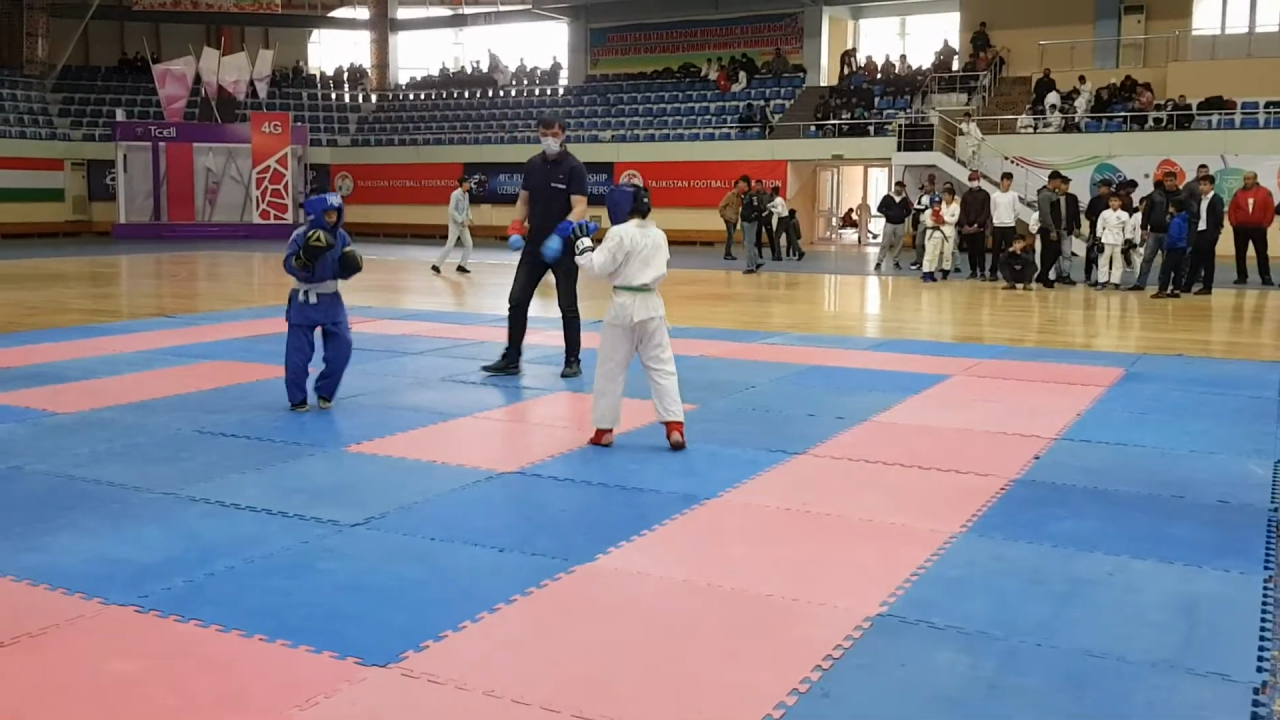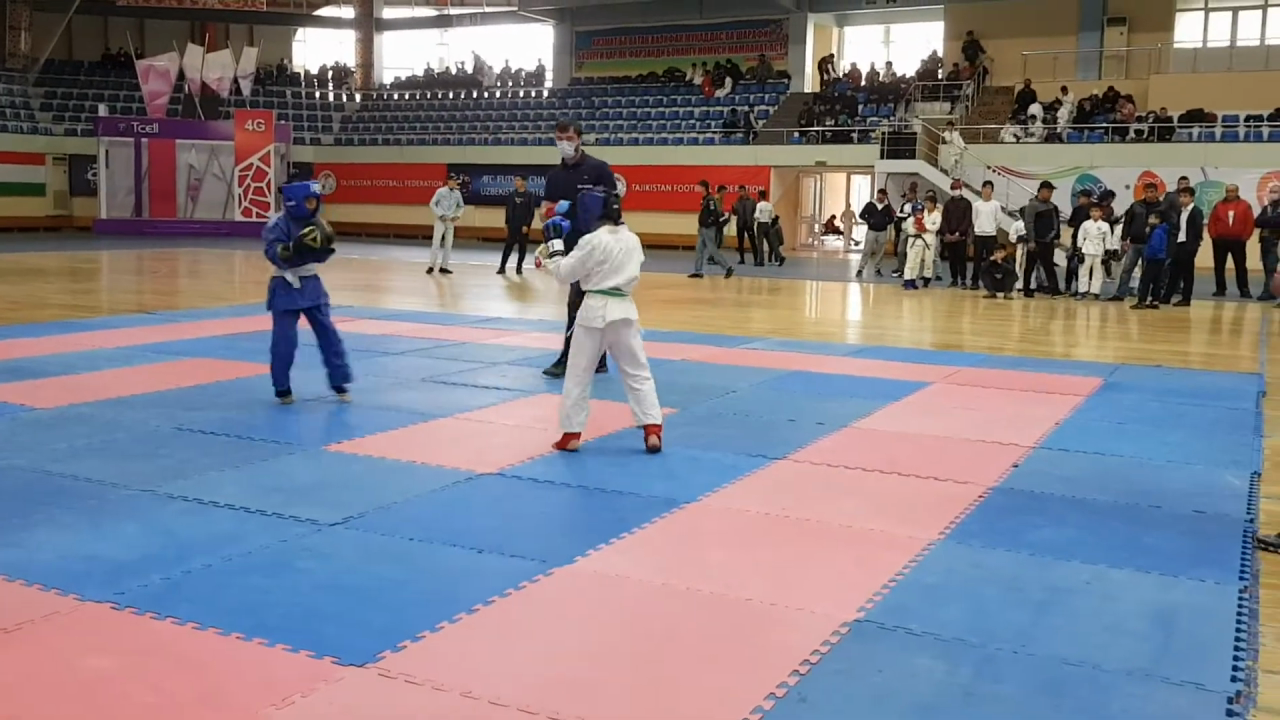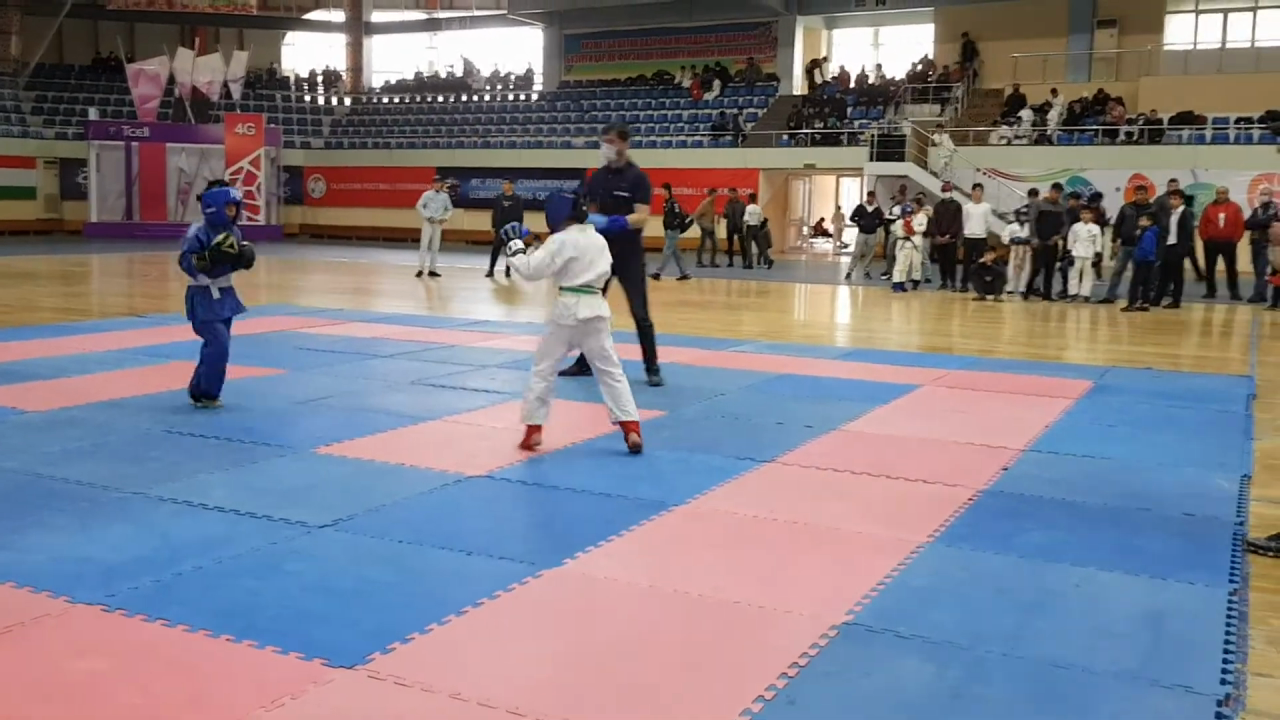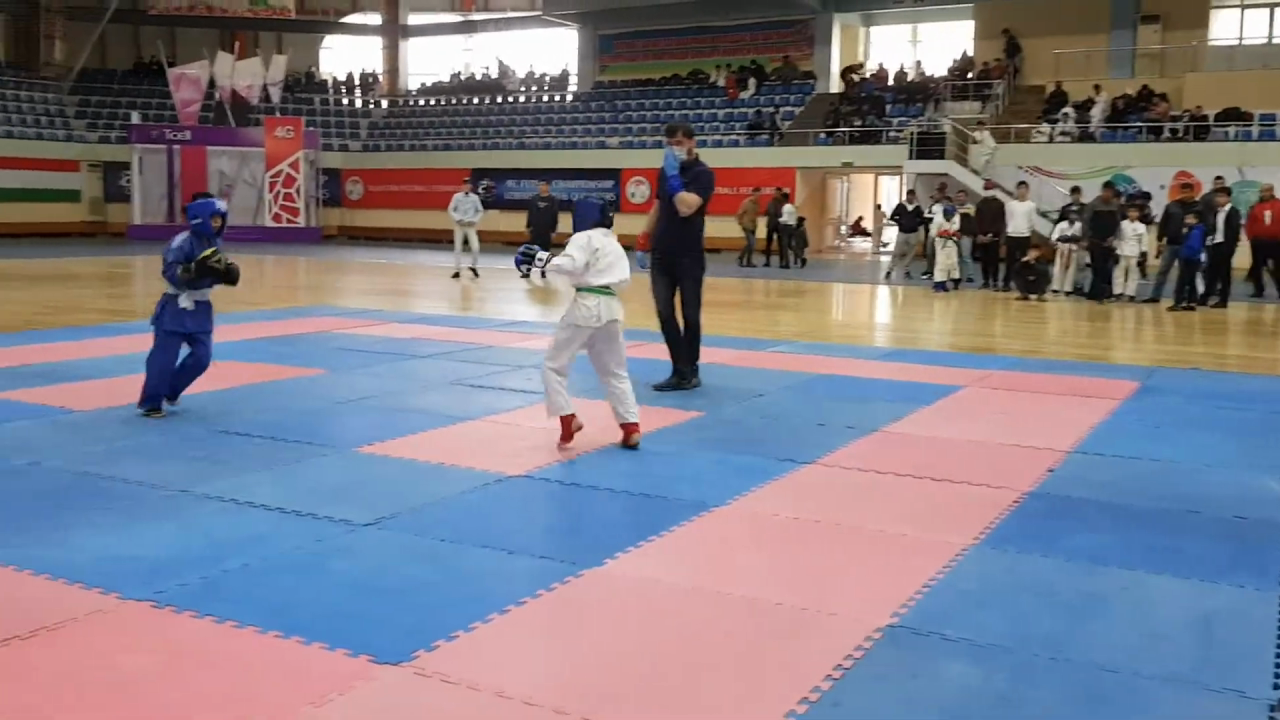
dt=0.5s
person 1, frame 1
left shoulder: (574, 167)
right shoulder: (532, 165)
left elbow: (580, 209)
right elbow: (524, 201)
left wrist: (559, 236)
right wrist: (515, 230)
left hip: (563, 246)
right hip: (534, 244)
left knee: (567, 306)
right knee: (517, 300)
left ankle: (573, 361)
right ankle: (511, 359)
person 1, frame 2
left shoulder: (598, 168)
right shoulder: (554, 175)
right elbow: (544, 212)
right wrist: (555, 211)
right hip: (571, 246)
left knee: (576, 303)
right knee: (580, 304)
left ankle: (565, 361)
right ankle: (597, 360)
person 1, frame 3
left shoulder: (637, 177)
right shoulder: (598, 176)
left elbow: (642, 217)
right elbow: (586, 209)
left wrist: (608, 223)
left hip: (629, 255)
left knee: (640, 314)
left ankle: (652, 368)
right ankle: (585, 361)
person 1, frame 4
left shoulder: (703, 174)
right shoulder: (665, 172)
left elbow: (686, 208)
left wrist: (673, 176)
right wrist: (644, 244)
left hip: (689, 256)
right hip: (661, 254)
left knee: (691, 317)
right knee: (665, 315)
left ankle: (692, 369)
right ankle: (681, 373)
person 2, frame 1
left shoulder: (619, 234)
right shoulder: (659, 236)
left elbow: (598, 267)
left wrist: (583, 245)
left hip: (624, 307)
right hip: (651, 306)
left knee: (610, 371)
right knee: (662, 369)
left ankle: (604, 430)
right ankle: (674, 428)
person 2, frame 2
left shoulder: (591, 241)
right shoulder: (632, 240)
left elbow: (564, 273)
left wrist: (555, 246)
left hip: (595, 312)
right hip: (624, 310)
left knee: (578, 374)
right knee: (638, 373)
left ankle: (571, 434)
right ankle: (652, 430)
person 2, frame 3
left shoulder: (561, 240)
right shoulder: (599, 239)
left elbow: (531, 269)
left wrist: (514, 247)
left hip: (568, 308)
right hip: (595, 308)
left knee: (543, 368)
right knee: (610, 368)
left ankle: (534, 429)
right ankle: (631, 428)
person 2, frame 4
left shoulder: (584, 239)
right shoulder: (616, 246)
left elbow: (571, 266)
right elbow: (620, 278)
left wrist: (542, 259)
left hip: (584, 309)
right hip: (611, 309)
left knee: (555, 364)
right knee: (615, 371)
left ankle: (568, 418)
right ankle: (631, 428)
person 3, frame 1
left shoulder: (340, 236)
right shoulder: (301, 236)
left elbow: (344, 272)
right elbow: (291, 267)
left wrist: (351, 265)
right wrist: (306, 255)
left hip: (330, 300)
right hip: (304, 301)
left knee: (341, 348)
right knee: (298, 352)
left ankle: (325, 392)
right ankle: (298, 398)
person 3, frame 2
left shoulder: (313, 223)
right shoulder: (278, 224)
left elbow: (319, 256)
right elbow: (274, 253)
left wrist: (325, 243)
right wrist: (297, 246)
left hip: (310, 285)
right hip: (286, 288)
left knee: (328, 334)
right knee: (285, 338)
left ankle: (339, 382)
right ankle: (282, 387)
person 3, frame 3
left shoulder: (232, 231)
right shoulder: (198, 232)
right elbow: (187, 263)
left wrist: (241, 258)
right wrist: (211, 257)
left hip: (224, 294)
right hip: (203, 297)
left knee: (218, 345)
right knee: (218, 344)
left ankle: (200, 391)
right ankle: (208, 392)
person 3, frame 4
left shoulder: (215, 243)
right shoulder: (181, 243)
right elbow: (171, 274)
left wrist: (224, 274)
right wrist: (197, 268)
left hip: (201, 307)
right hip: (176, 307)
left knee: (201, 357)
right knee: (163, 357)
left ankle: (170, 390)
right ankle: (151, 401)
